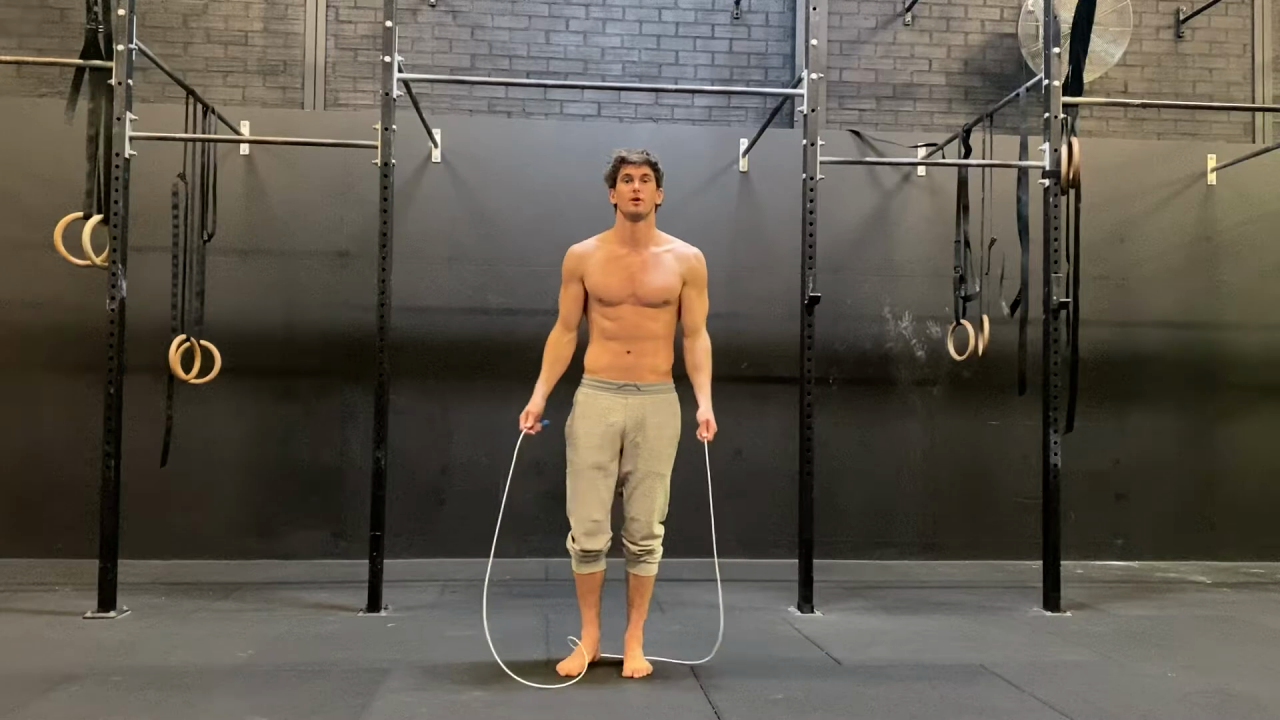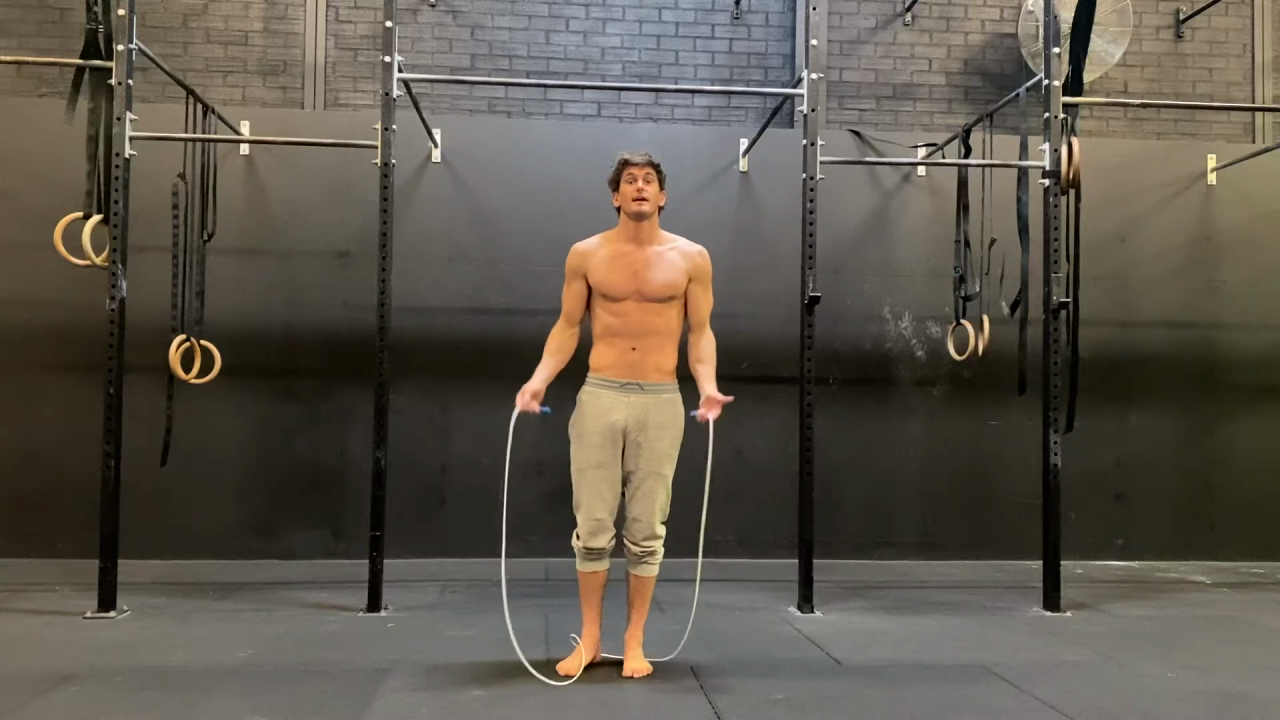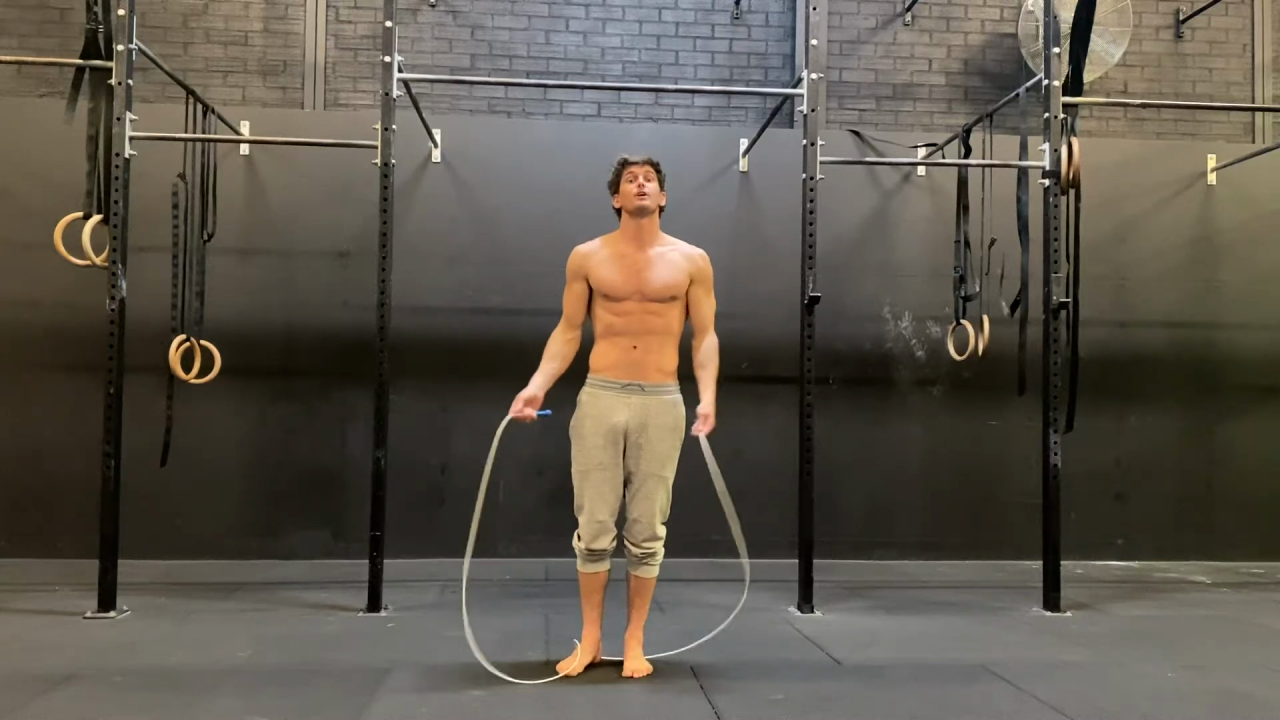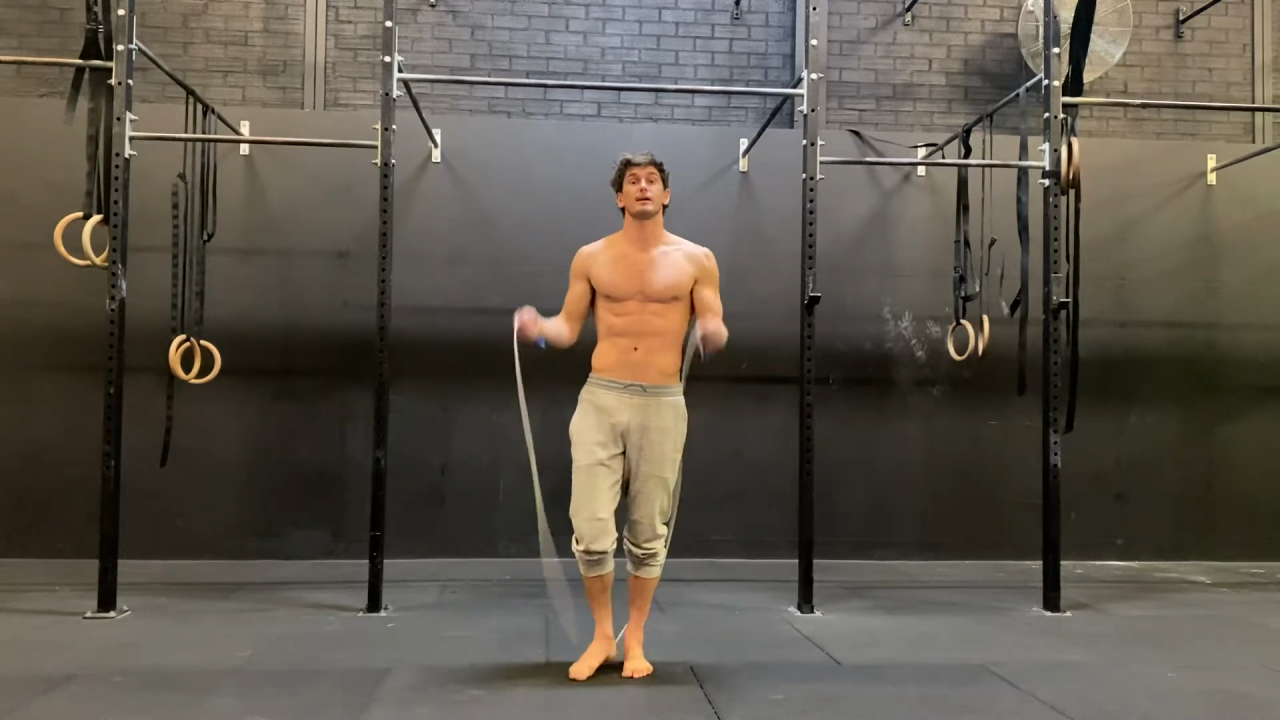
dt=0.5s
person 1, frame 1
left shoulder: (686, 260)
right shoulder: (582, 256)
left elbow: (695, 336)
right elbow: (565, 331)
left wrist: (704, 401)
right wrist: (540, 394)
left hip: (657, 403)
right hip: (595, 399)
left knee: (644, 531)
right knee: (587, 527)
left ankle: (634, 642)
right ankle: (588, 639)
person 1, frame 2
left shoulder: (691, 257)
right shoulder: (586, 254)
left elbow: (700, 331)
right elbow: (567, 326)
left wrist: (707, 385)
right wrist: (539, 379)
left hip: (660, 401)
right hip: (598, 397)
left knee: (646, 529)
right knee: (592, 525)
left ankle: (634, 641)
right ankle: (589, 637)
person 1, frame 3
left shoulder: (692, 261)
right shoulder: (586, 257)
left elbow: (704, 336)
right elbow: (568, 331)
left wrist: (707, 396)
right wrist: (537, 386)
left hip: (663, 403)
right hip: (600, 399)
left knee: (647, 530)
right knee: (594, 527)
left ankle: (634, 642)
right ankle: (590, 639)
person 1, frame 4
left shoulder: (696, 259)
right shoulder: (590, 257)
left elbow: (715, 328)
right elbow: (570, 324)
left wrist: (713, 334)
right wrist: (541, 327)
left hip: (662, 405)
right hip: (600, 400)
left knee: (647, 532)
right knee: (591, 527)
left ankle: (635, 639)
right ankle: (602, 634)
